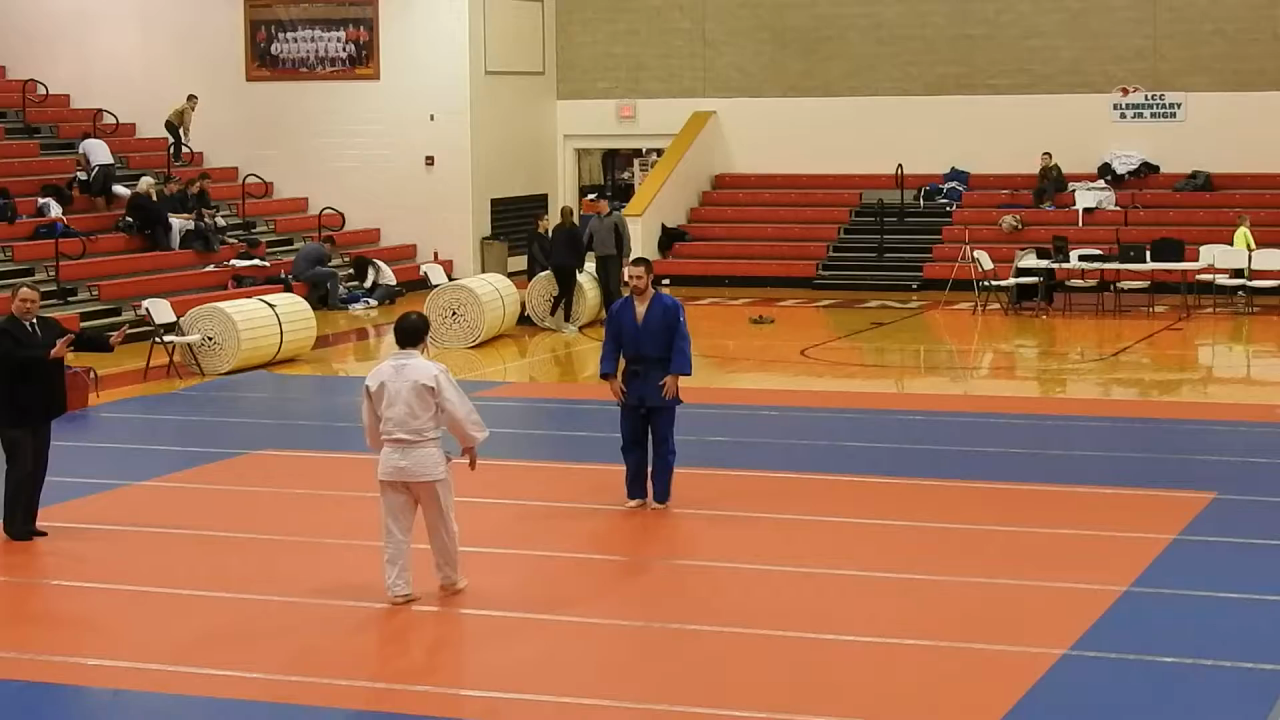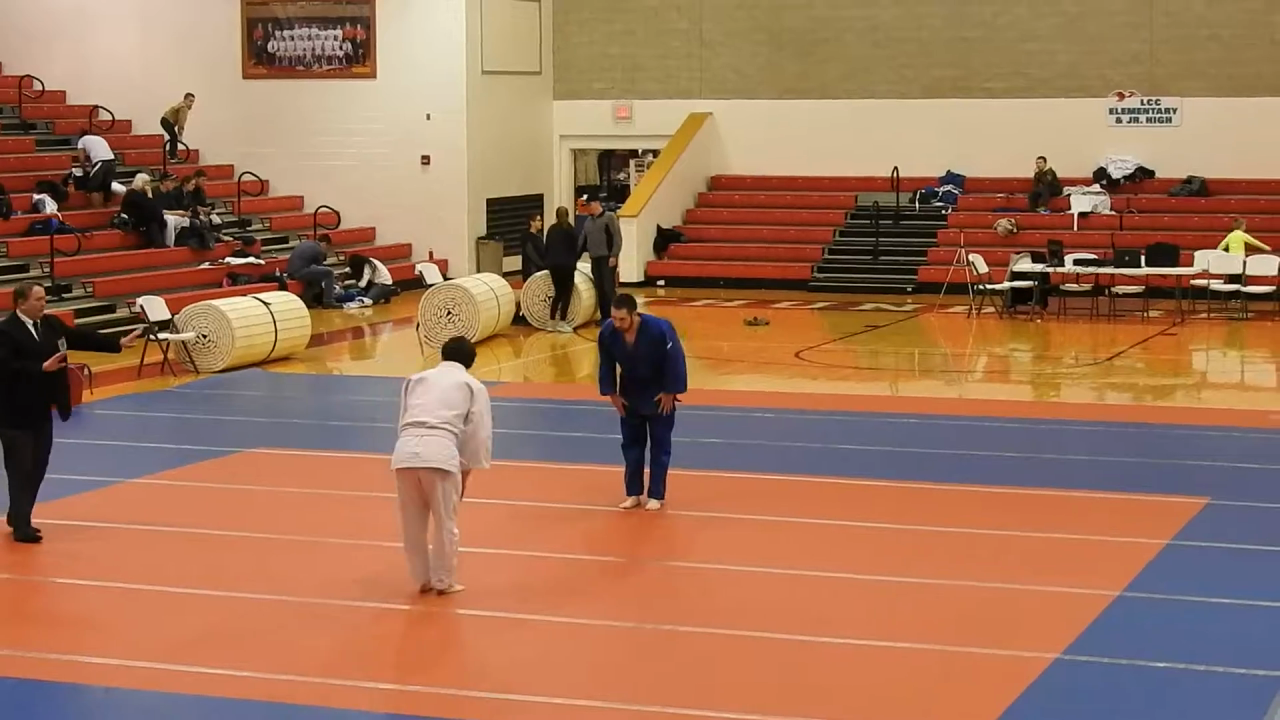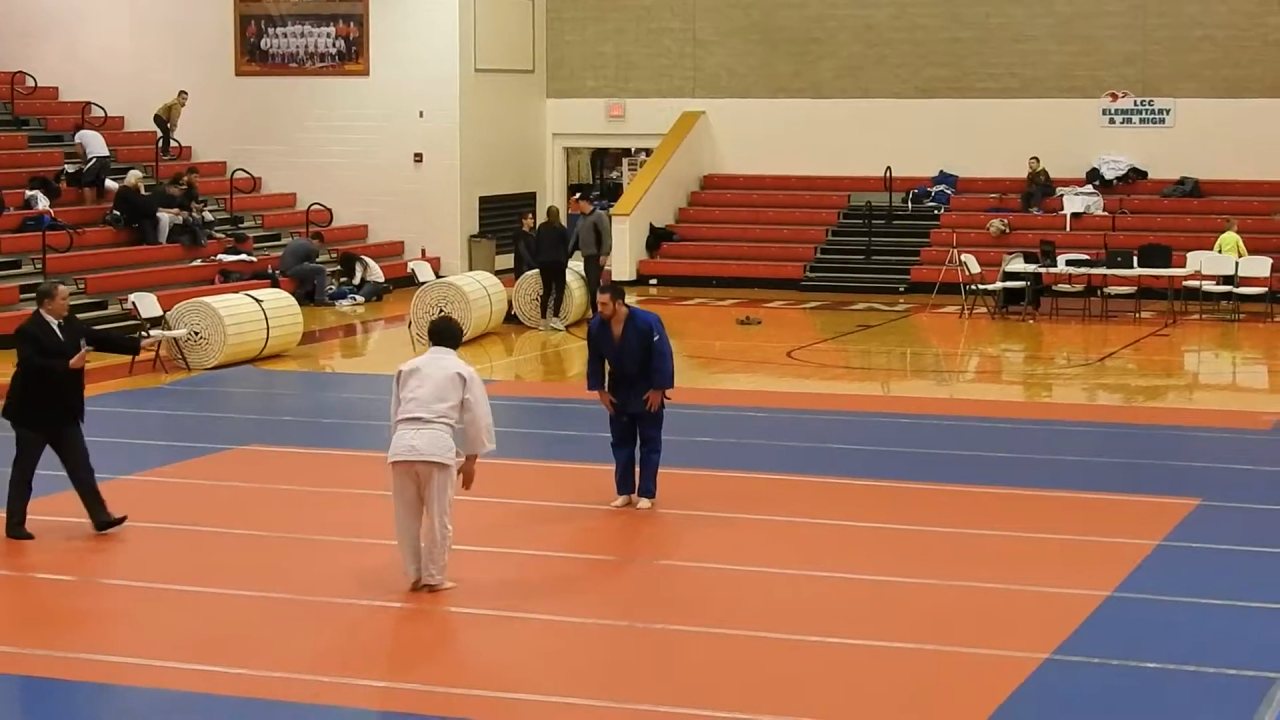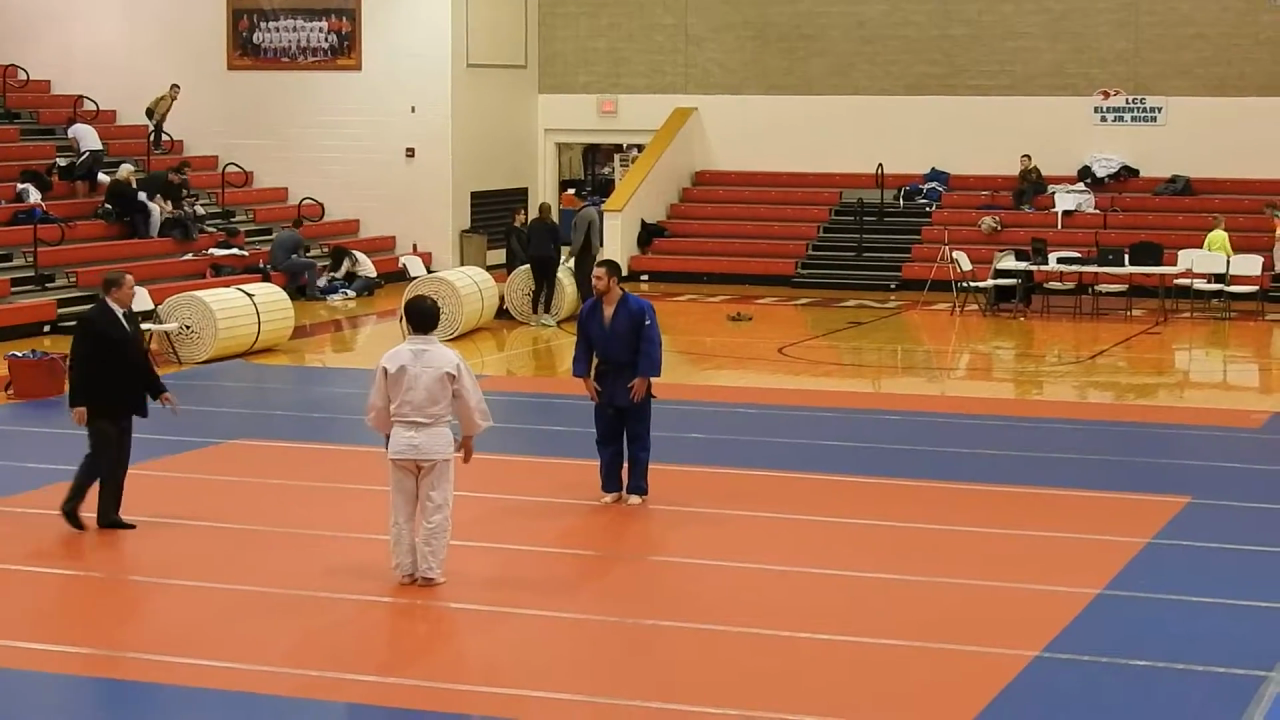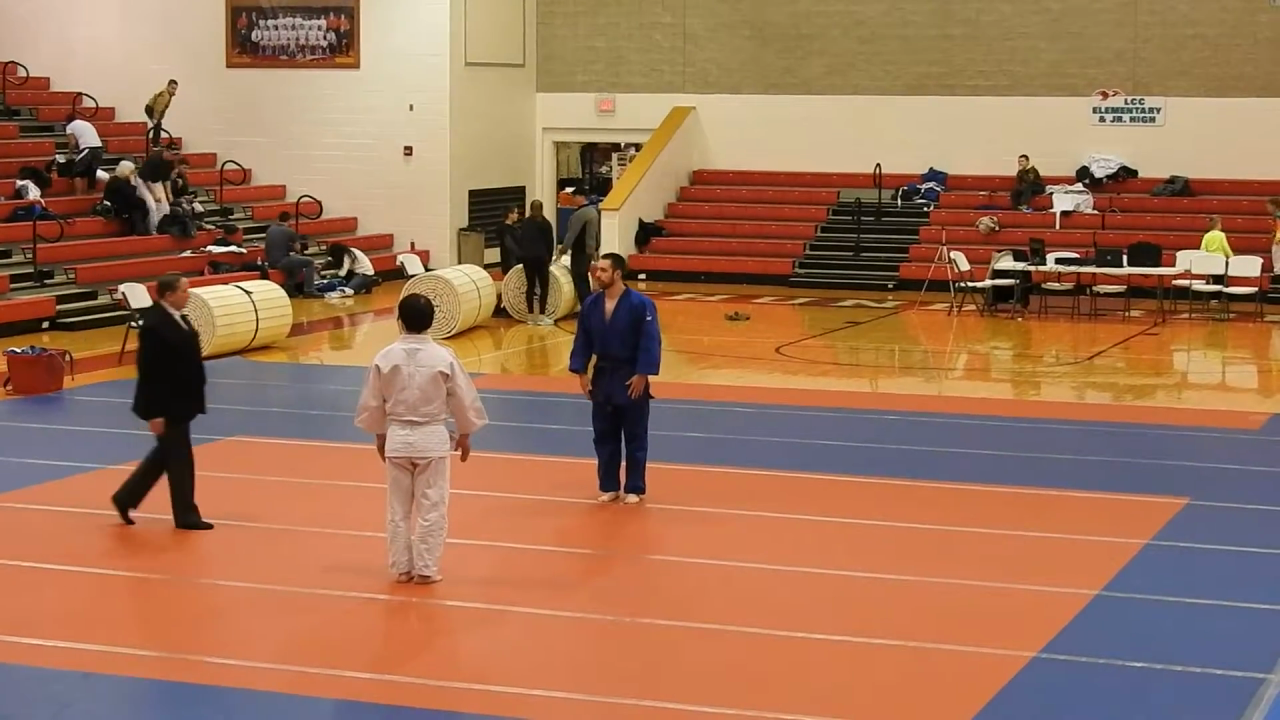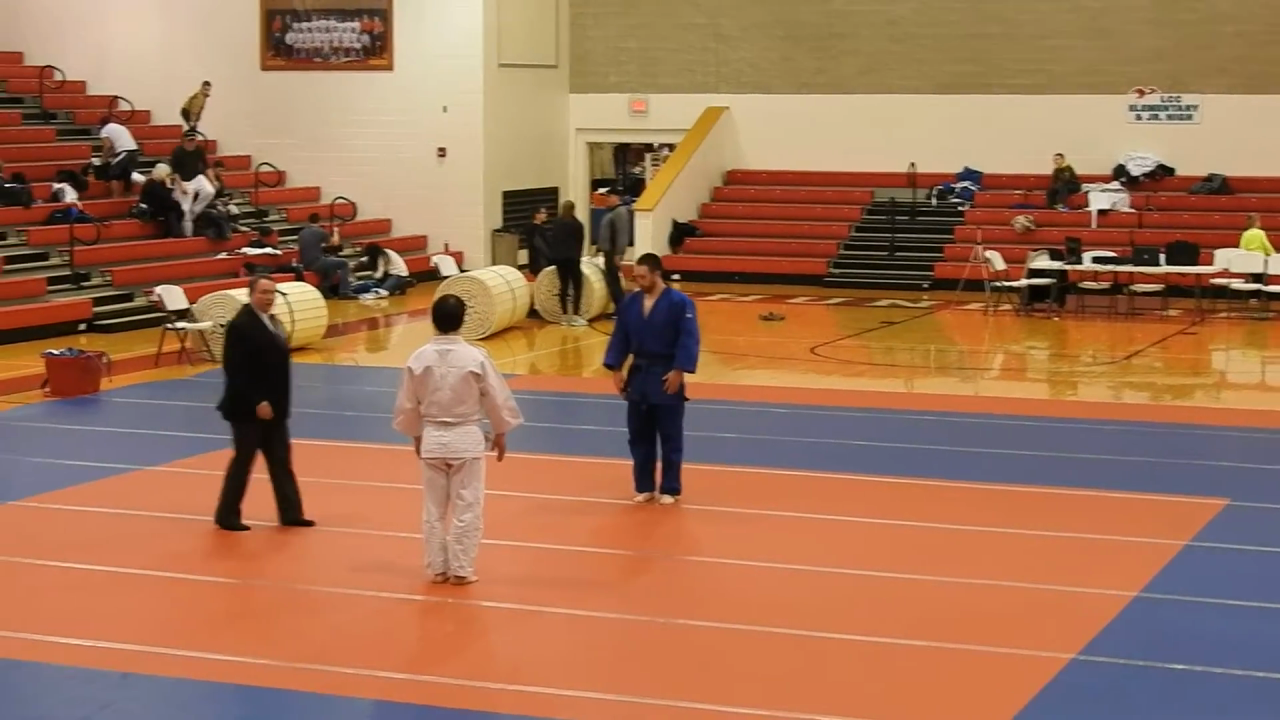
dt=0.5s
person 1, frame 1
left shoulder: (376, 375)
right shoulder: (433, 372)
left elbow: (370, 424)
right elbow: (457, 413)
right wrist: (470, 445)
left hip: (391, 460)
right hip: (426, 458)
left knee: (395, 529)
right knee: (442, 525)
left ankle: (399, 588)
right ankle: (450, 580)
person 1, frame 2
left shoulder: (416, 379)
right shoulder: (473, 386)
right elbow: (478, 433)
right wrist: (466, 471)
left hip: (405, 449)
right hip: (440, 451)
left knee: (413, 523)
right knee: (445, 523)
left ankle: (424, 579)
right ankle: (443, 581)
person 1, frame 3
left shoulder: (407, 367)
right shoulder: (464, 371)
right elbow: (477, 418)
right wrist: (470, 459)
left hip: (402, 443)
right hip: (437, 444)
left knee: (406, 517)
right knee: (438, 516)
left ankle: (414, 576)
right ankle: (433, 578)
person 1, frame 4
left shoulder: (391, 358)
right shoulder: (450, 358)
left elbow: (378, 405)
right elbow: (469, 401)
left wrist: (389, 433)
right wrist: (468, 436)
left hip: (401, 440)
right hip: (436, 441)
left knee: (401, 511)
right knee: (435, 511)
left ankle: (406, 570)
right ankle: (429, 571)
person 1, frame 5
left shoulder: (385, 357)
right shoulder: (444, 357)
left elbow: (372, 402)
right elbow: (463, 399)
left wrist: (380, 435)
right wrist: (465, 434)
left hip: (397, 438)
right hip: (432, 439)
left knee: (398, 509)
right knee: (431, 508)
left ankle: (402, 567)
right ankle: (425, 569)
person 1, frame 6
left shoulder: (418, 359)
right shoulder: (475, 357)
left elbow: (408, 404)
right elbow: (496, 398)
left wrist: (417, 436)
right wrist: (500, 432)
left hip: (432, 439)
right hip: (466, 439)
left knee: (434, 509)
right knee: (467, 508)
left ankle: (437, 568)
right ankle: (461, 569)
person 2, frame 1
left shoulder: (49, 325)
left elbow: (78, 339)
left wrist: (108, 342)
right wrist: (50, 355)
left hip: (40, 411)
left knee: (38, 468)
right knee: (21, 467)
left ankle: (27, 522)
person 2, frame 2
left shoulder: (51, 324)
left elbow: (80, 338)
left wrist: (118, 343)
right wrist: (42, 368)
left hip: (41, 410)
left knee: (38, 465)
right ankle: (21, 526)
person 2, frame 3
left shoulder: (70, 325)
right shoulder: (28, 331)
left elbow: (101, 339)
right elbow: (32, 365)
left wrist: (137, 345)
right wrist: (68, 365)
left hip: (63, 411)
right hip: (33, 412)
left knee: (79, 463)
right knee: (24, 468)
left ankle: (100, 517)
right ankle: (15, 525)
person 2, frame 4
left shoulder: (129, 317)
right shoulder: (92, 320)
left elbow: (140, 357)
right elbow: (79, 364)
left wrist: (158, 390)
right wrist: (79, 402)
left hip: (123, 402)
right hip: (100, 403)
left knee: (119, 459)
right knee: (101, 456)
left ankle: (108, 514)
right ankle: (71, 505)
person 2, frame 5
left shoulder: (175, 316)
right shoulder: (155, 325)
right elbow: (148, 373)
left wrist: (196, 395)
right wrist: (155, 413)
left hip: (179, 401)
right hip: (166, 405)
left knee: (167, 453)
right knee: (181, 457)
left ankle: (126, 498)
right ankle: (186, 515)
person 2, frame 6
left shoulder: (269, 319)
right shoulder: (241, 325)
right elbow: (235, 369)
right wrist: (256, 401)
left hip: (271, 404)
right hip: (248, 407)
left knee: (281, 457)
right knee: (244, 458)
left ankle: (291, 513)
right ankle: (227, 515)
person 3, frame 1
left shoulder: (670, 307)
right shoulder: (618, 310)
left elbow: (681, 343)
right elbow: (610, 346)
left wrist: (674, 375)
right wrist: (611, 377)
left hip: (661, 382)
right hip: (631, 381)
left knee: (663, 443)
right knee: (632, 442)
left ankle: (661, 496)
right ankle: (636, 494)
person 3, frame 2
left shoulder: (659, 329)
right shoulder: (607, 332)
left elbow: (675, 362)
right elbow: (606, 365)
left wrist: (670, 392)
right wrist: (612, 394)
left hip: (658, 391)
right hip: (630, 390)
left knee: (660, 443)
right knee: (631, 441)
left ankle: (656, 494)
right ankle: (633, 492)
person 3, frame 3
left shoulder: (647, 322)
right shoulder: (596, 325)
left elbow: (662, 356)
right elbow: (595, 360)
left wrist: (657, 389)
right wrist: (600, 390)
left hip: (646, 389)
right hip: (619, 388)
left knee: (649, 441)
right knee: (621, 440)
left ankle: (646, 493)
right ankle: (624, 491)
person 3, frame 4
left shoulder: (639, 308)
right shoulder: (588, 309)
left elbow: (651, 345)
right elbow: (583, 346)
left wrist: (643, 378)
right wrist: (586, 377)
left hip: (633, 382)
right hip: (604, 380)
left knee: (637, 439)
right knee: (606, 438)
left ankle: (636, 490)
right ankle: (612, 488)
person 3, frame 5
left shoulder: (640, 304)
right shoulder: (591, 305)
left elbow: (650, 342)
right elbow: (583, 341)
left wrist: (642, 374)
right wrist: (582, 373)
left hip: (631, 378)
right hip: (602, 377)
left knee: (635, 437)
right knee: (604, 436)
left ankle: (634, 489)
right ankle: (609, 486)
person 3, frame 6
left shoulder: (679, 302)
right shoulder: (630, 302)
left elbow: (689, 340)
right elbow: (620, 338)
left wrist: (678, 370)
right wrist: (616, 368)
left hip: (666, 377)
right hip: (638, 375)
left knee: (670, 437)
right knee: (639, 436)
left ankle: (669, 489)
right ankle: (644, 487)
